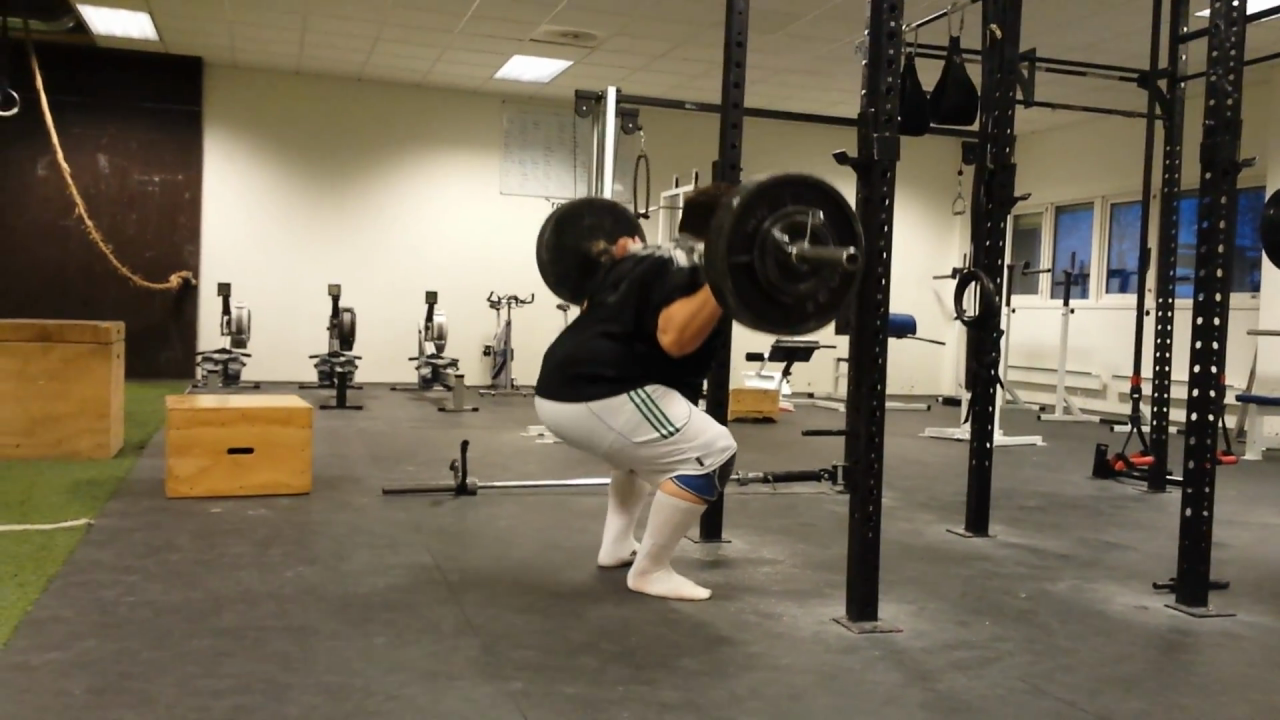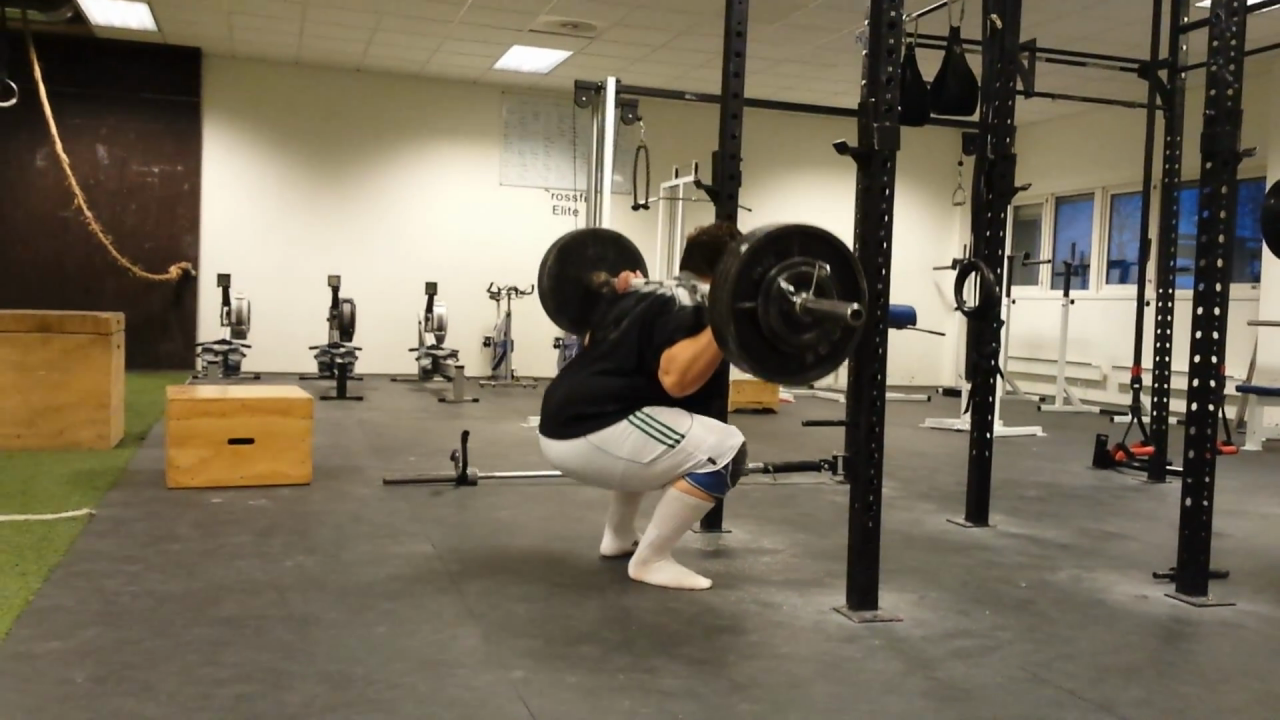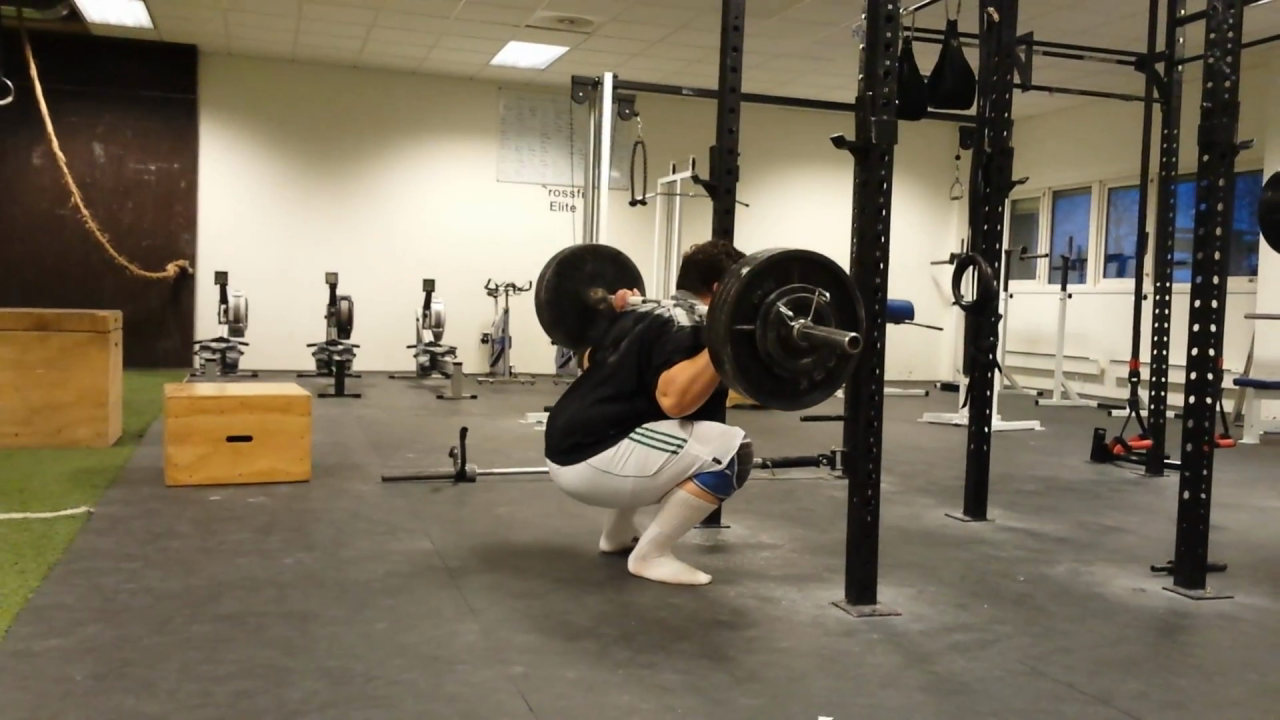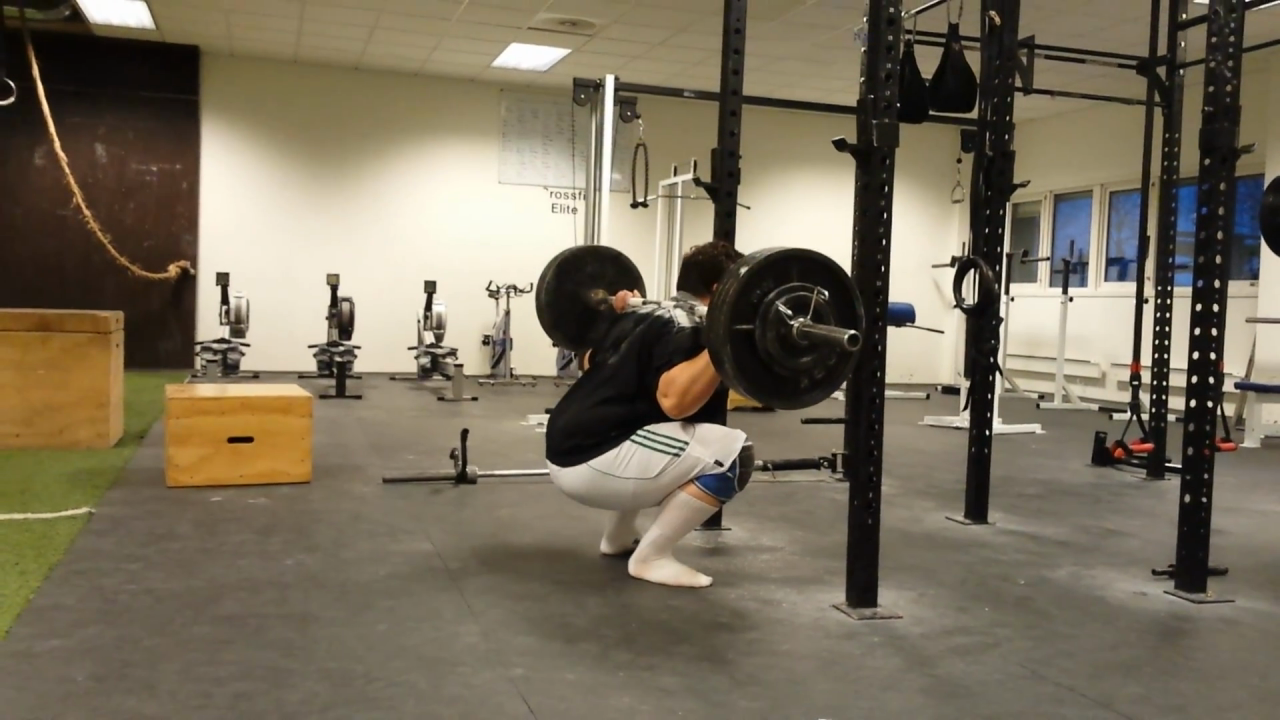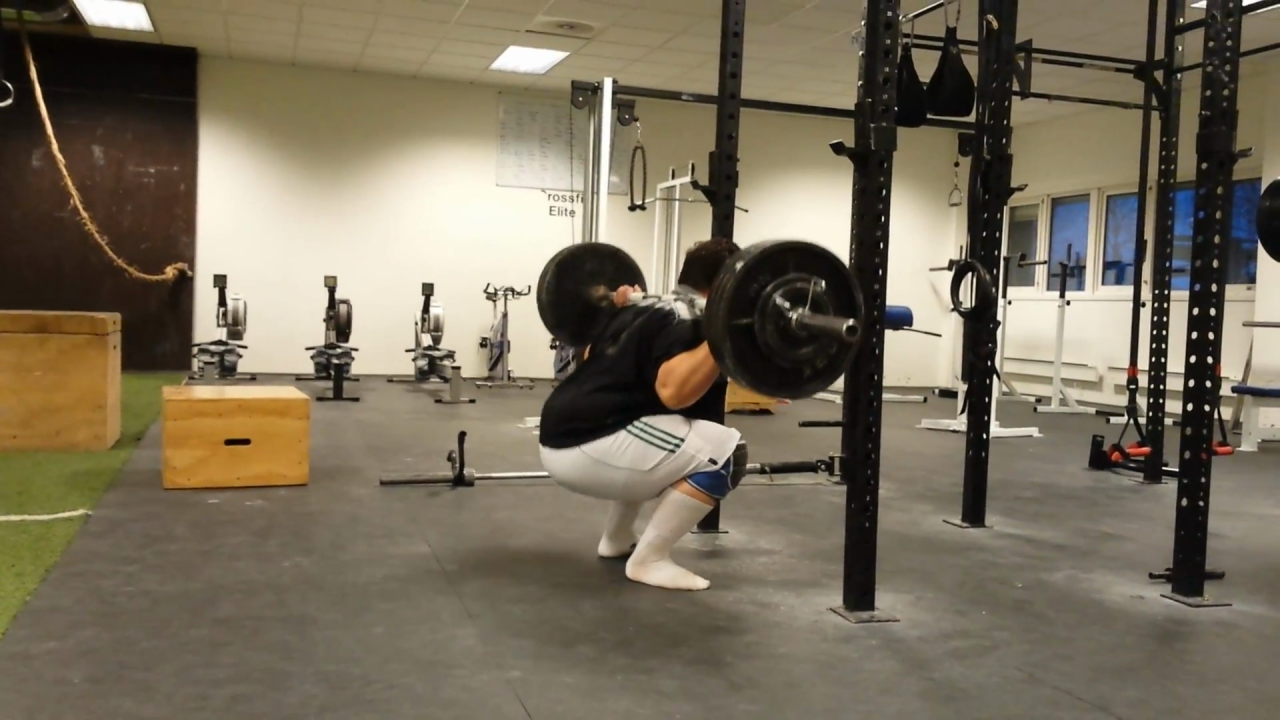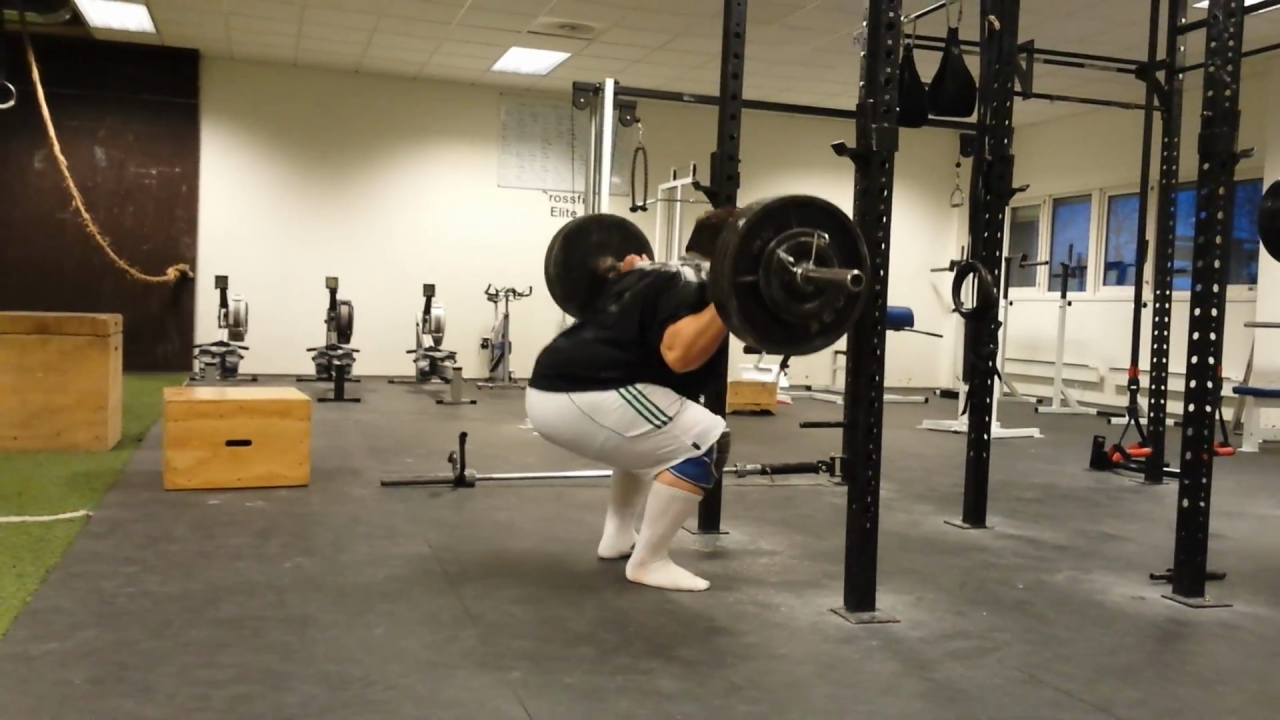
dt=0.3s
person 1, frame 1
left shoulder: (641, 258)
right shoulder: (692, 272)
left elbow: (591, 309)
right elbow: (675, 337)
left wrist: (615, 260)
left hip: (558, 391)
right hip: (591, 396)
left knee: (648, 445)
right knee: (711, 453)
left ankle: (617, 545)
right ankle: (650, 570)
person 1, frame 2
left shoulder: (643, 295)
right shoulder: (692, 311)
left elbow: (591, 344)
right elbow: (676, 378)
left wrist: (618, 296)
left hip: (561, 425)
right hip: (590, 433)
left knee: (654, 445)
right knee: (724, 452)
left ankle: (619, 536)
right ankle: (651, 560)
person 1, frame 3
left shoulder: (640, 313)
right shoulder: (686, 330)
left elbow: (590, 363)
right elbow: (674, 400)
left wrist: (616, 313)
left hip: (568, 449)
right hip: (593, 460)
right knee: (730, 452)
left ankle: (618, 532)
right ankle: (651, 555)
person 1, frame 4
left shoulder: (641, 314)
right shoulder: (687, 331)
left elbow: (590, 364)
right elbow: (674, 401)
left wrist: (617, 315)
left hip: (568, 452)
right hip: (596, 462)
right knee: (733, 455)
left ankle: (620, 535)
right ankle: (651, 557)
person 1, frame 5
left shoulder: (644, 309)
right shoulder: (687, 324)
left elbow: (592, 358)
right elbow: (673, 391)
left wrist: (619, 311)
left hip: (560, 443)
right hip: (588, 448)
left knee: (661, 450)
right knee: (721, 452)
left ankle: (618, 538)
right ankle: (649, 561)
person 1, frame 6
left shoulder: (654, 275)
right shoulder: (695, 289)
right elbow: (678, 354)
left hip: (548, 392)
right hip: (579, 399)
left knee: (647, 439)
right knee: (706, 441)
left ankle: (617, 537)
right ankle: (649, 560)
